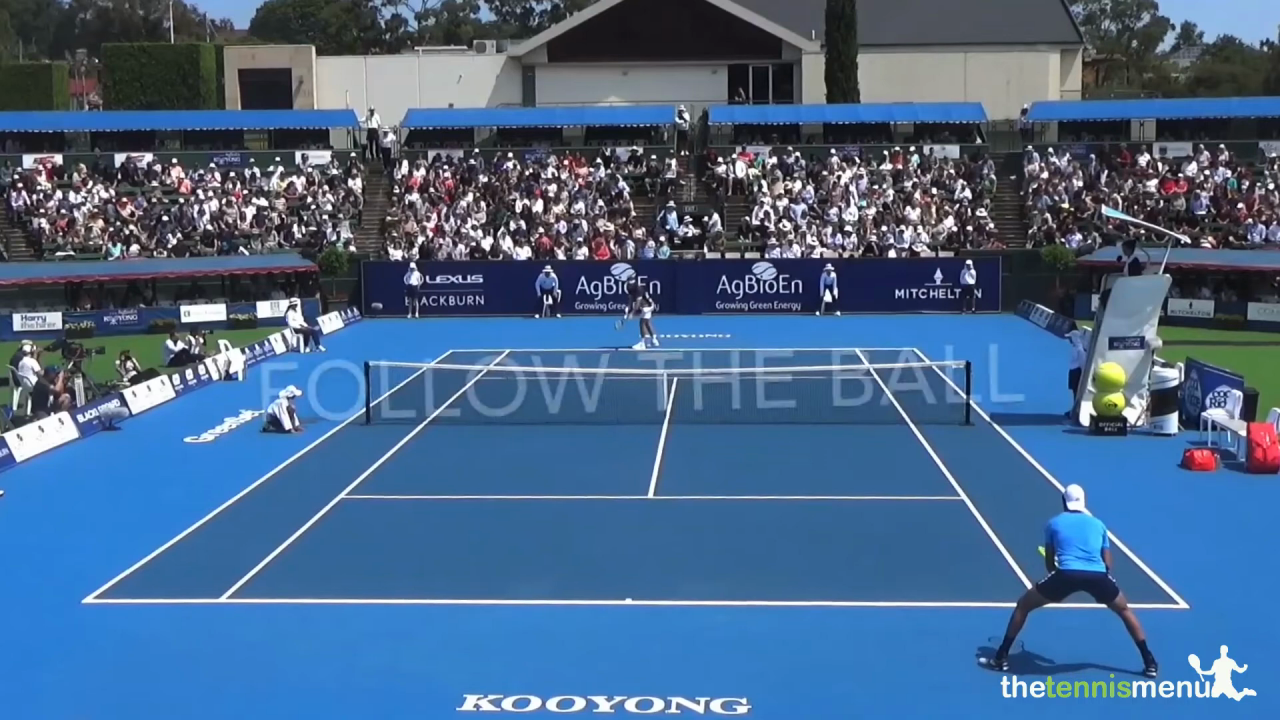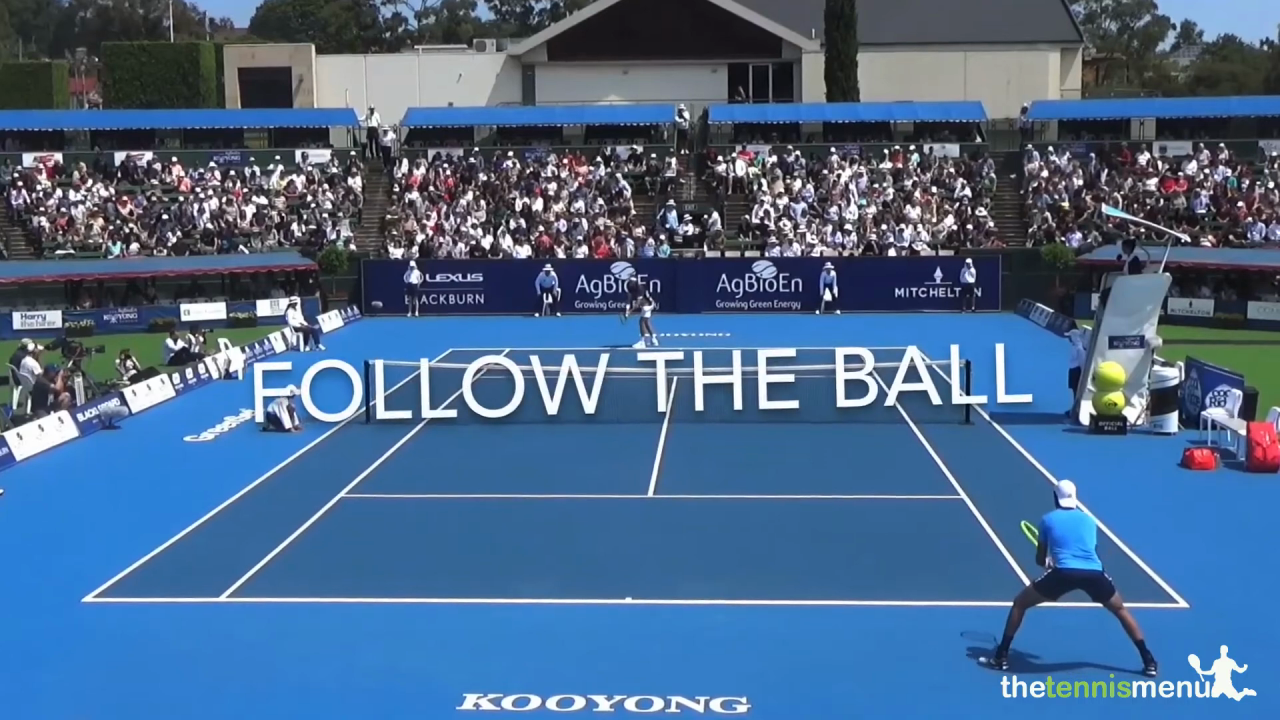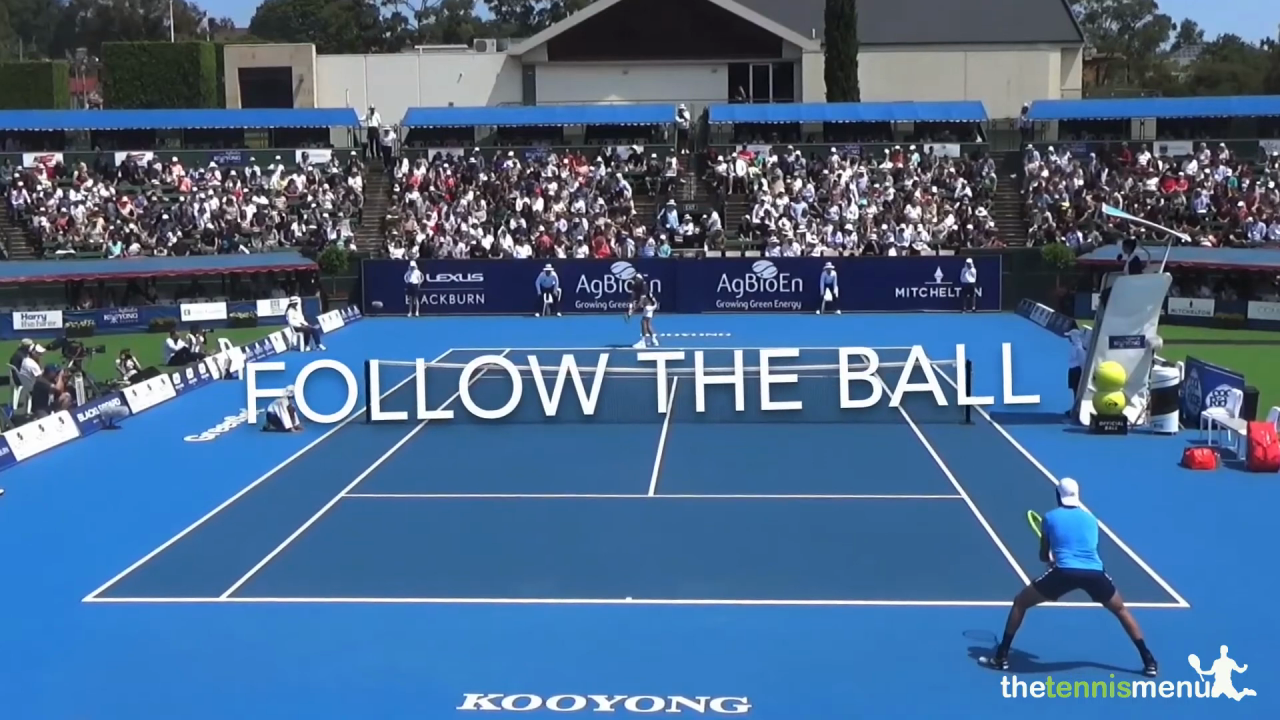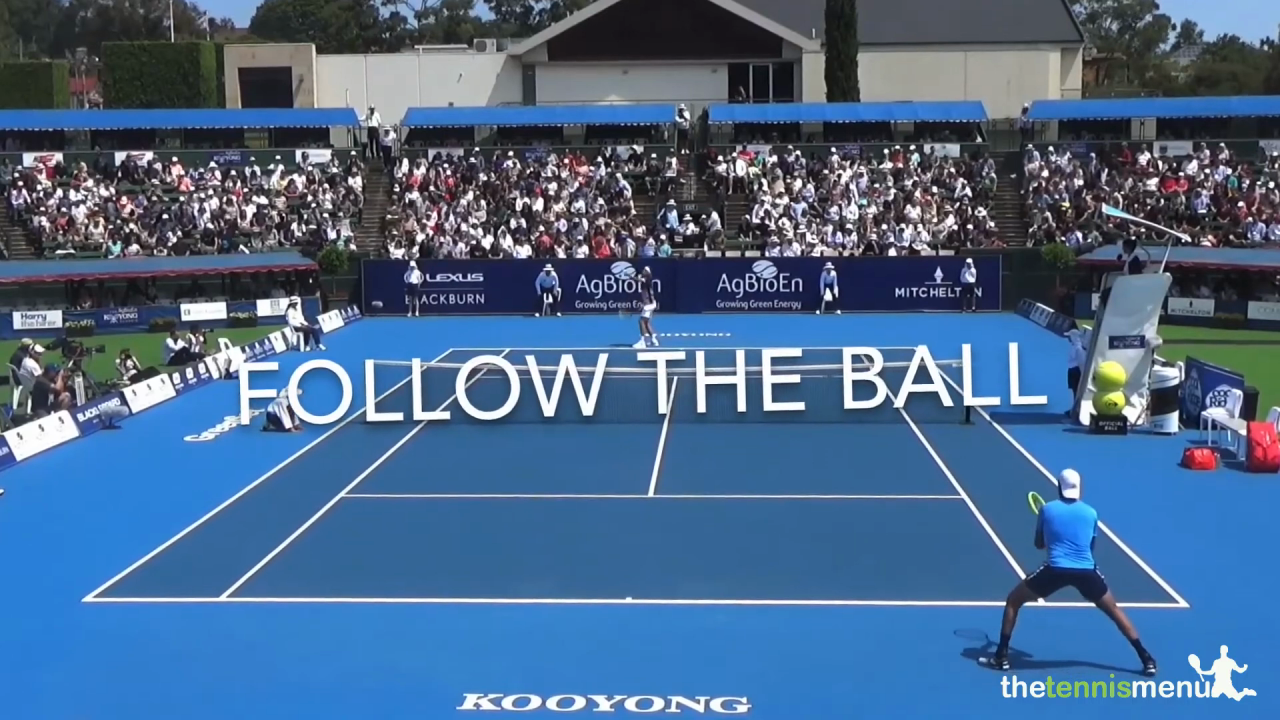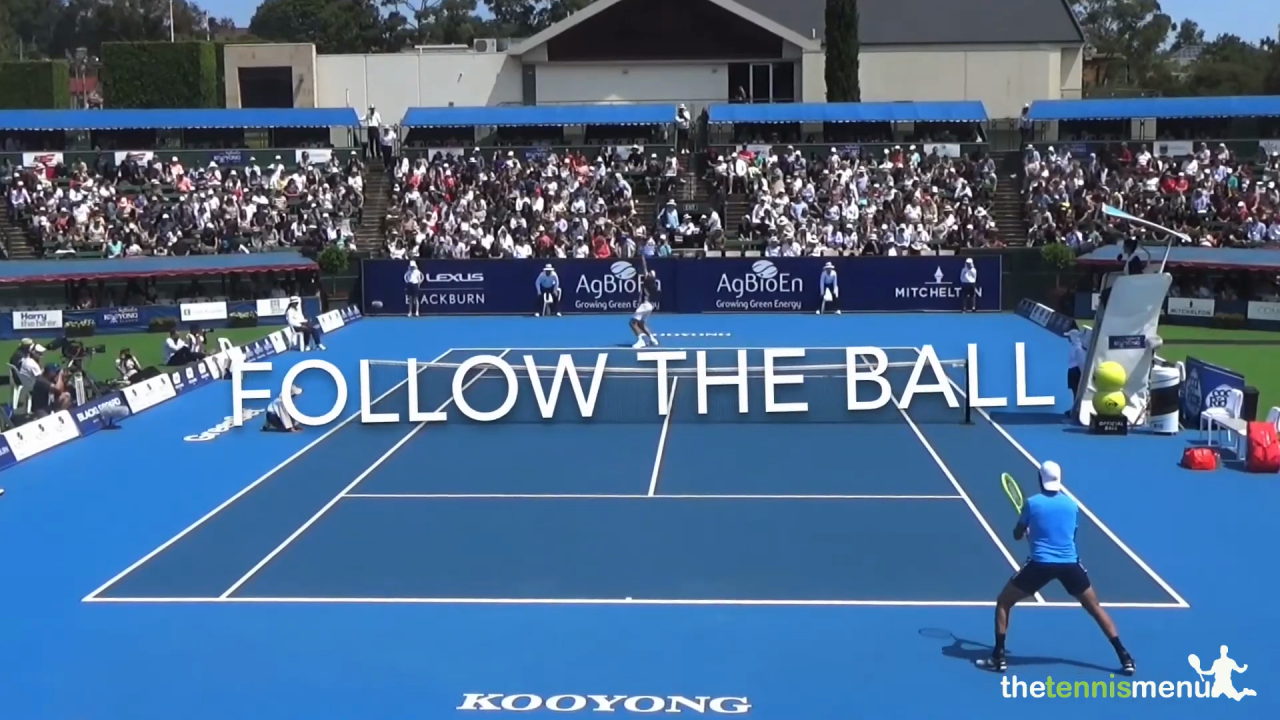
dt=0.4s
person 1, frame 1
left shoulder: (1054, 523)
right shoulder: (1098, 524)
left elbow: (1049, 563)
right elbow: (1108, 564)
left hip: (1067, 574)
right hip: (1097, 575)
left knee: (1023, 606)
right knee: (1124, 610)
left ankle: (1001, 657)
right ankle: (1150, 663)
person 1, frame 2
left shoulder: (1048, 519)
right shoulder: (1089, 520)
left elbow: (1040, 559)
left wrist: (1048, 563)
left hip: (1063, 572)
right hip: (1093, 573)
left knee: (1019, 604)
right knee: (1121, 611)
left ankle: (1001, 656)
right ankle: (1149, 662)
person 1, frame 3
left shoulder: (1050, 517)
right shoulder: (1091, 519)
left elbow: (1044, 556)
left hip: (1065, 572)
right hip: (1095, 573)
left knee: (1020, 603)
right knee: (1121, 611)
left ankle: (1001, 656)
right ankle: (1149, 662)
person 1, frame 4
left shoulder: (1047, 509)
right shoulder: (1091, 513)
left elbow: (1039, 544)
left hip: (1056, 569)
right hip: (1085, 571)
left knee: (1013, 601)
right knee: (1114, 612)
left ankle: (1001, 656)
right ankle: (1147, 661)
person 1, frame 5
left shoulder: (1032, 503)
right shoulder: (1072, 504)
left elbow: (1018, 535)
left hip: (1040, 564)
right hip: (1069, 564)
left knee: (1004, 602)
right knee: (1095, 609)
left ankle: (998, 657)
right ankle: (1125, 659)
